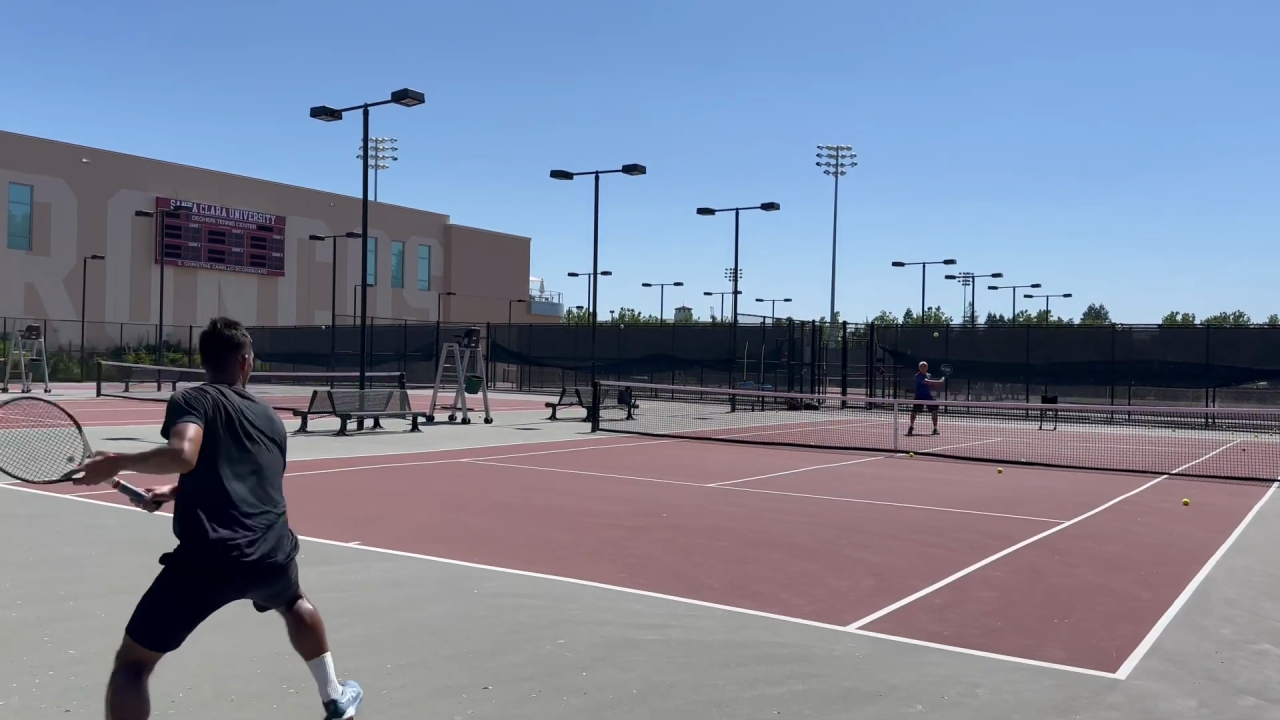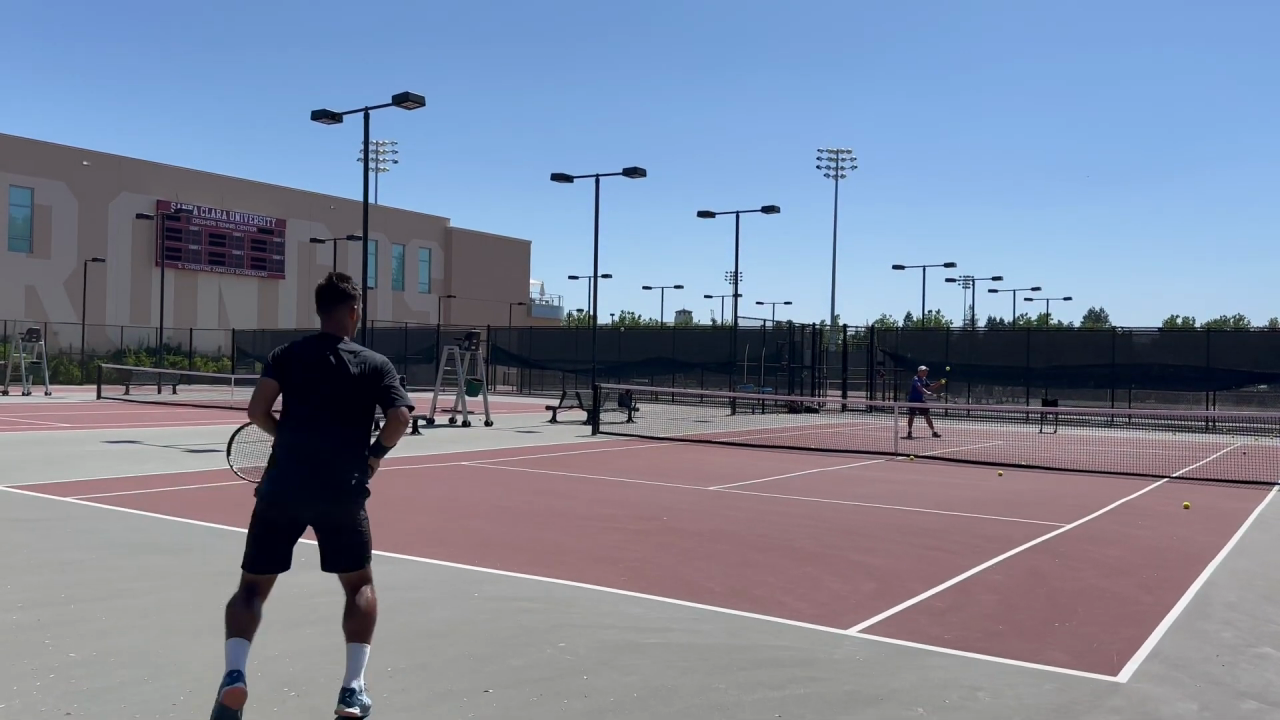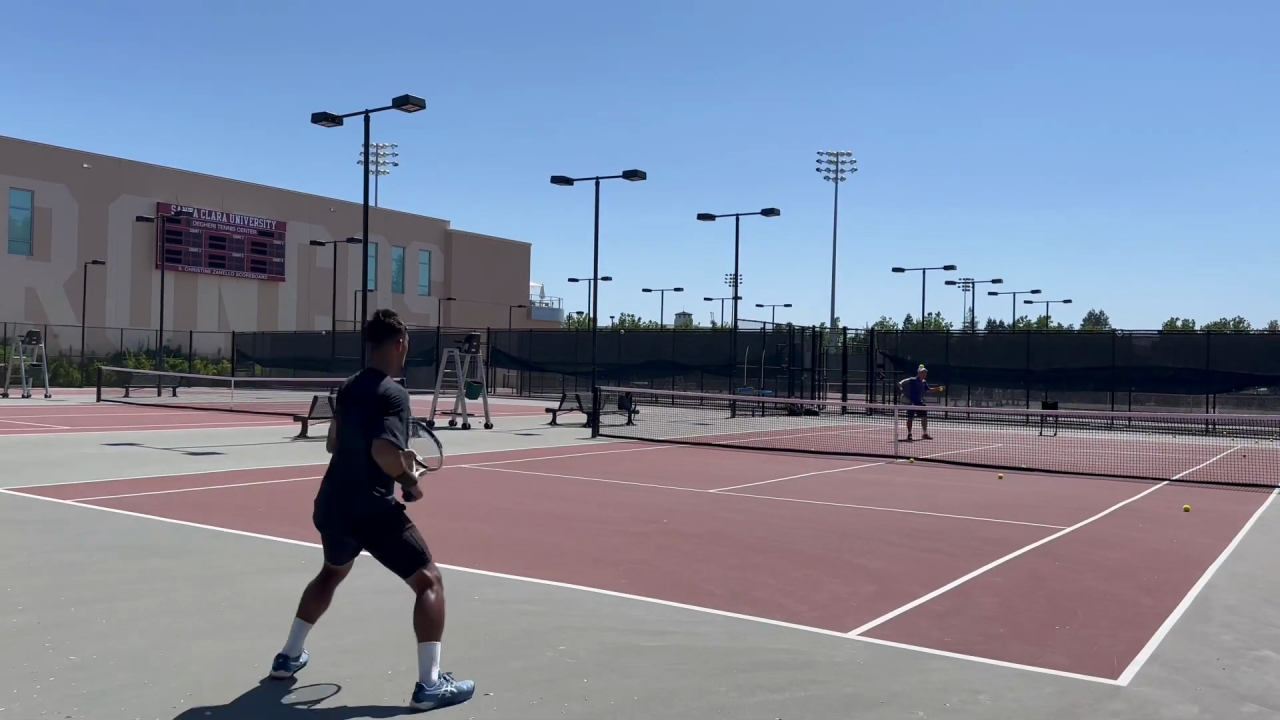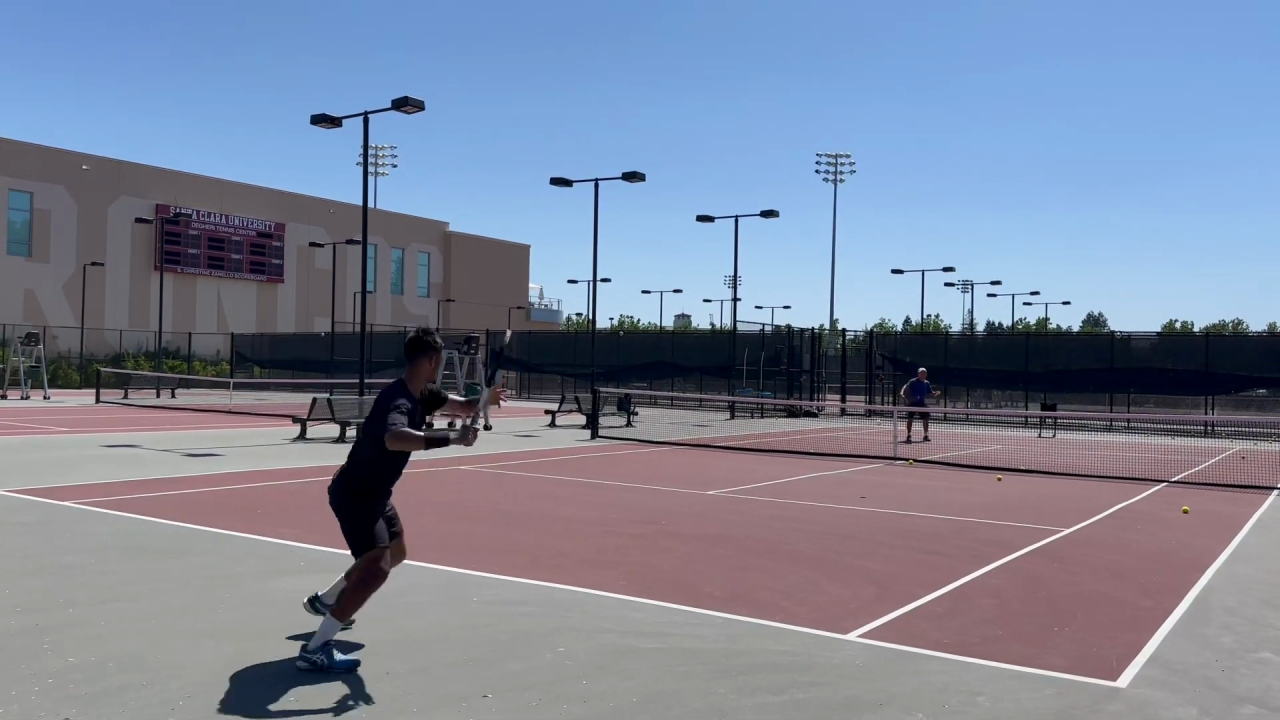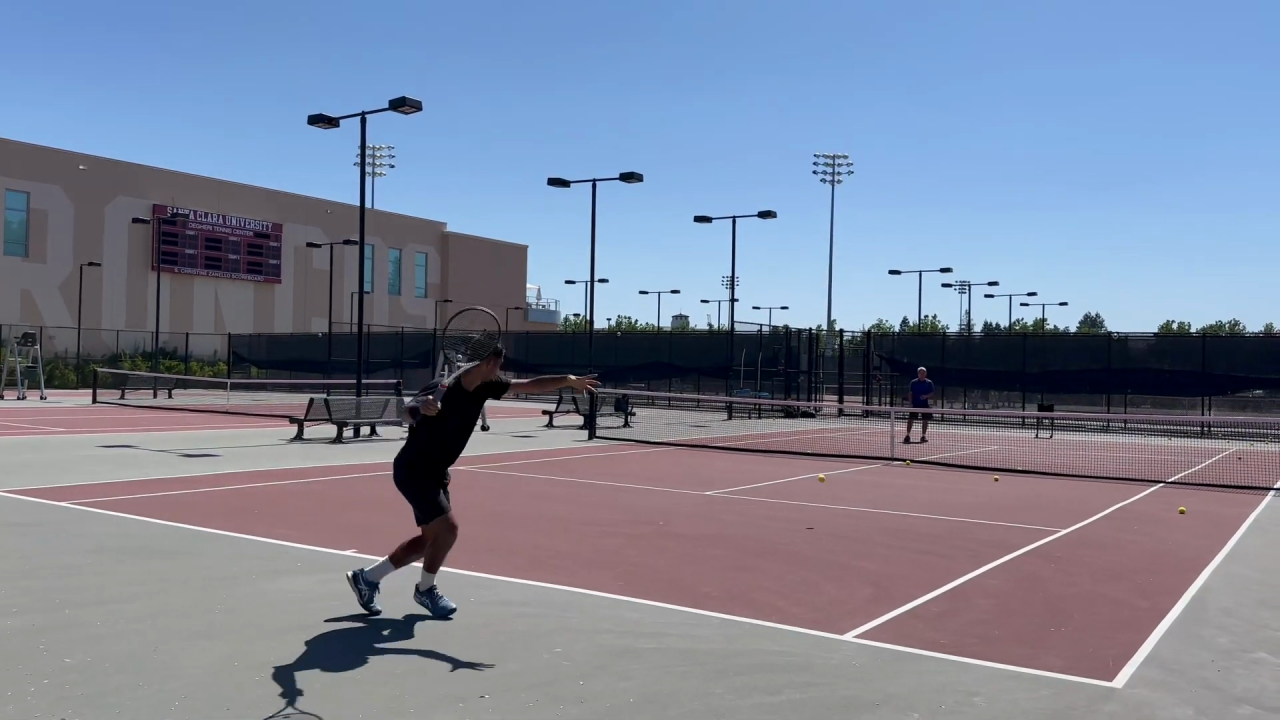
dt=0.3s
person 1, frame 1
left shoulder: (191, 399)
right shoulder: (270, 418)
left elbow: (182, 457)
left wrist: (117, 463)
left hip: (204, 560)
right hip: (270, 554)
left knee: (132, 662)
right knee: (295, 604)
person 1, frame 2
left shoulder: (286, 354)
right shoulder: (374, 365)
left elbow: (257, 411)
right elbow: (400, 419)
left wrist: (290, 439)
right wrist: (374, 455)
left hip: (281, 489)
right hip: (340, 494)
left knee: (252, 589)
right knee: (359, 585)
left ankle: (235, 676)
person 1, frame 3
left shoulder: (350, 388)
right shoulder: (393, 394)
right elbow: (384, 450)
right wrist: (409, 481)
left hip: (331, 504)
right hip: (371, 509)
left knee: (333, 573)
right knee: (428, 582)
left ankle: (289, 656)
right ankle: (431, 683)
person 1, frame 4
left shoulder: (423, 393)
right shoulder: (397, 401)
left elbow: (462, 406)
right elbow: (394, 439)
left wrist: (486, 399)
right wrist: (450, 438)
left hip: (370, 492)
right hip: (354, 494)
left knee: (395, 552)
right knee: (375, 568)
left ankle: (327, 601)
right ankle: (317, 647)
person 1, frame 5
left shoulder: (483, 386)
right shoulder: (440, 389)
left elbow: (529, 386)
right elbow: (409, 412)
left wrist: (567, 381)
right wrist: (423, 408)
left hip: (432, 472)
right hip: (413, 471)
left knee: (432, 534)
right knee: (447, 527)
left ankle: (366, 577)
right ankle: (425, 588)
